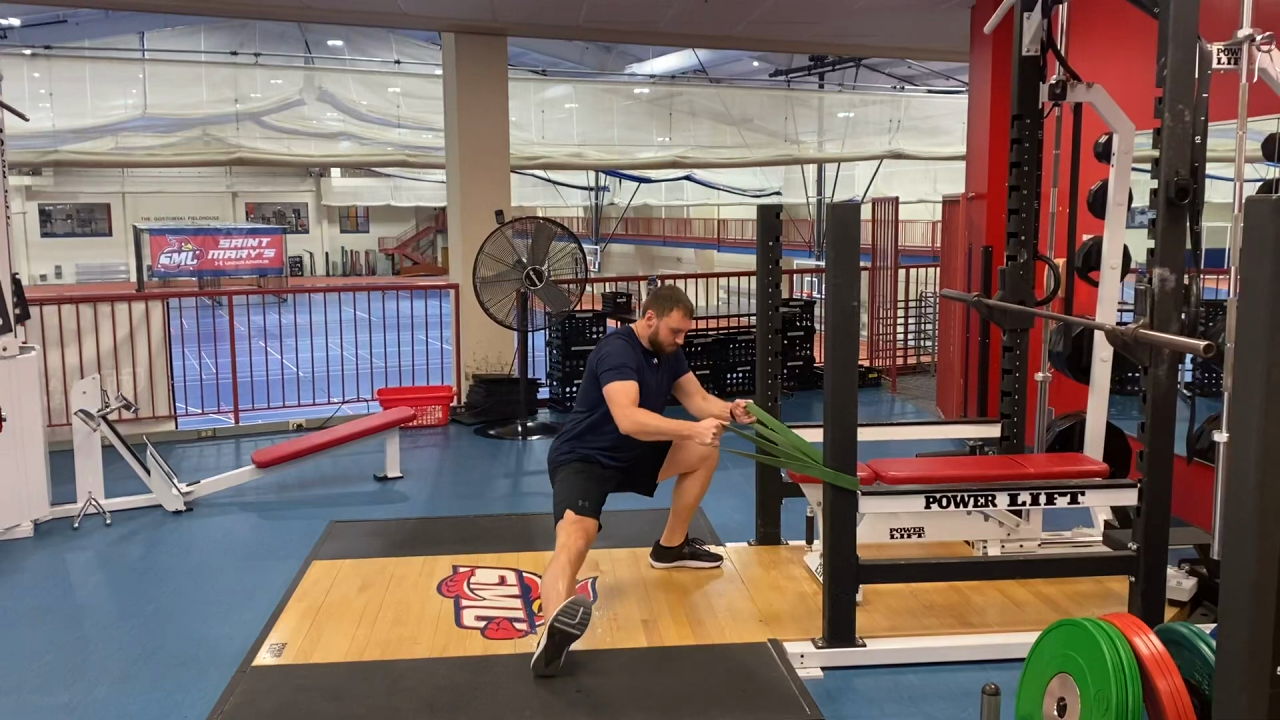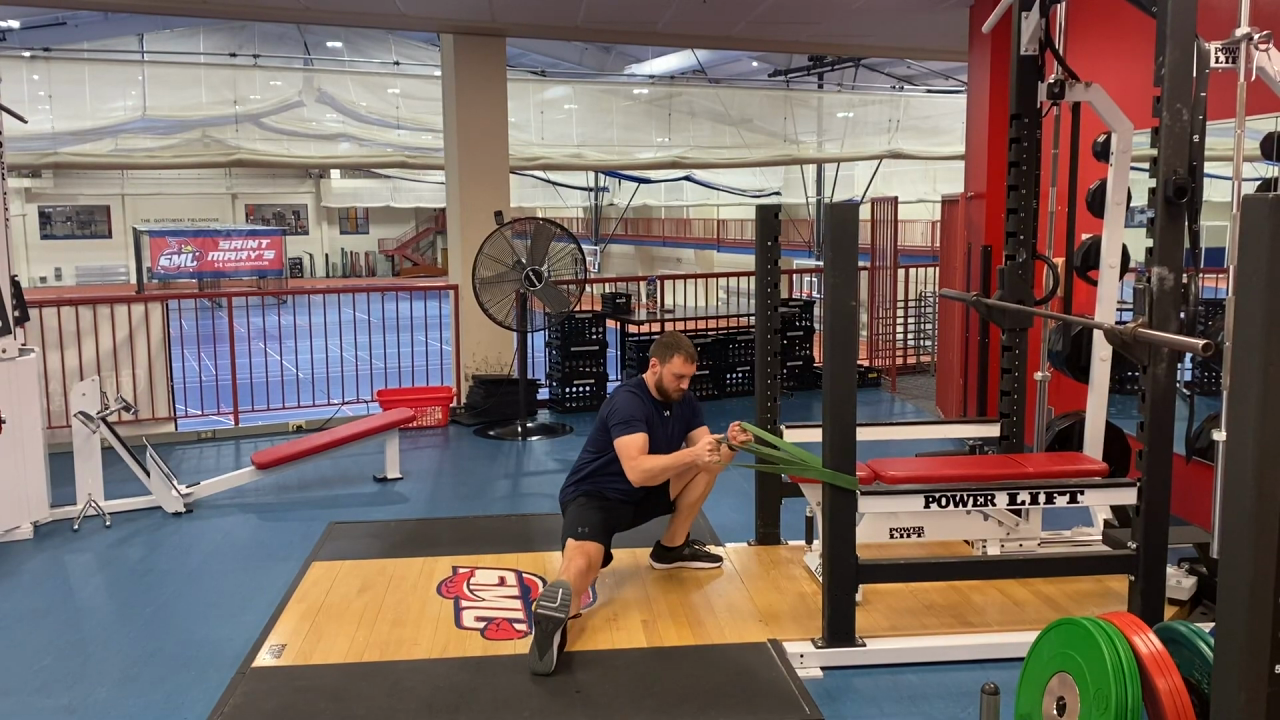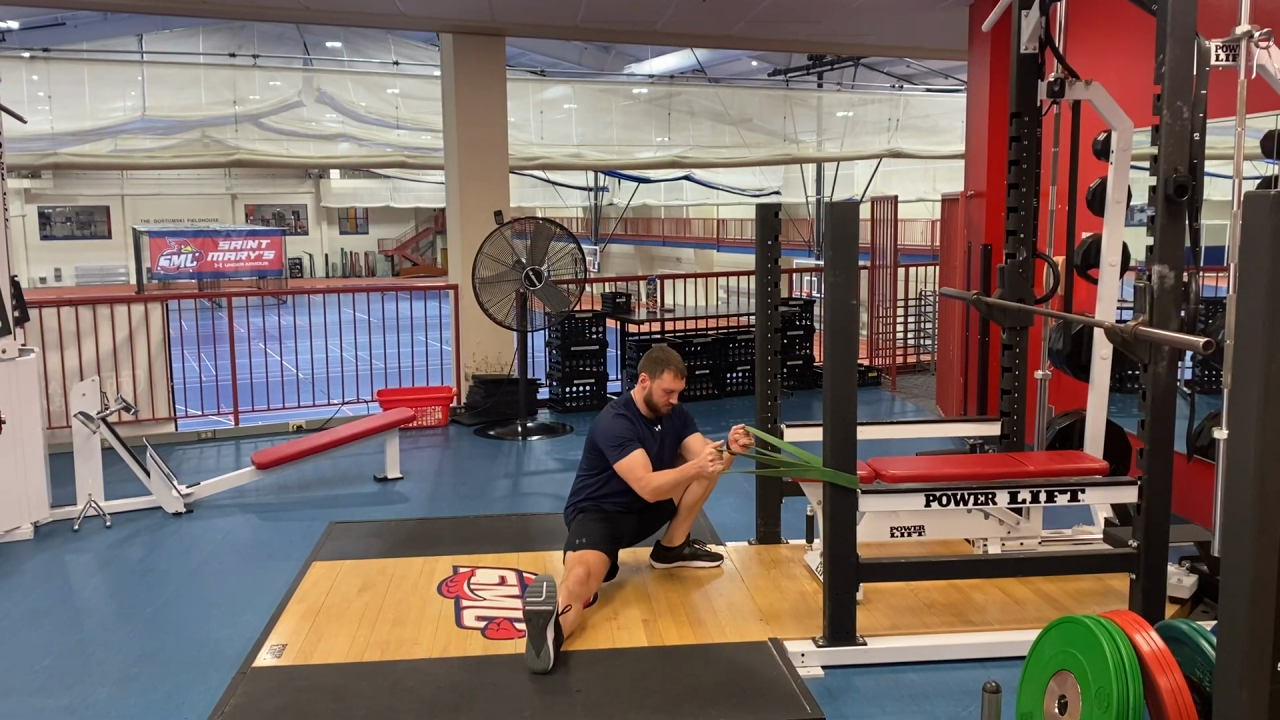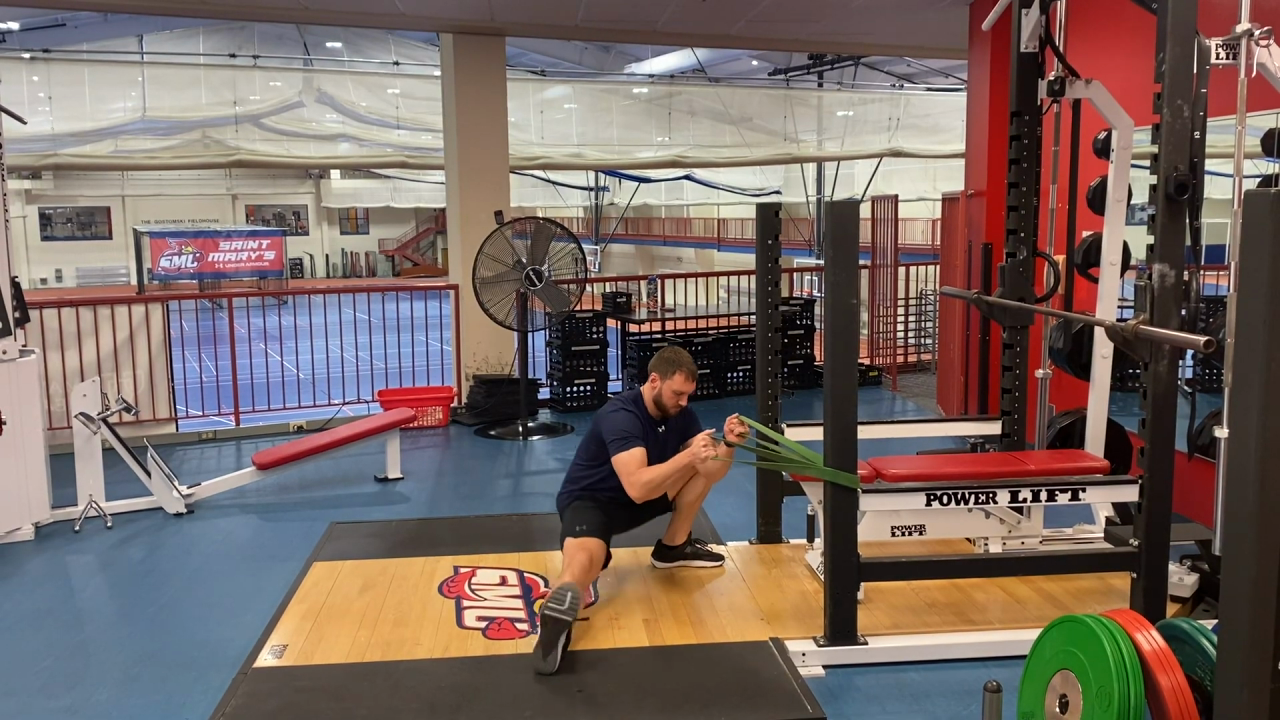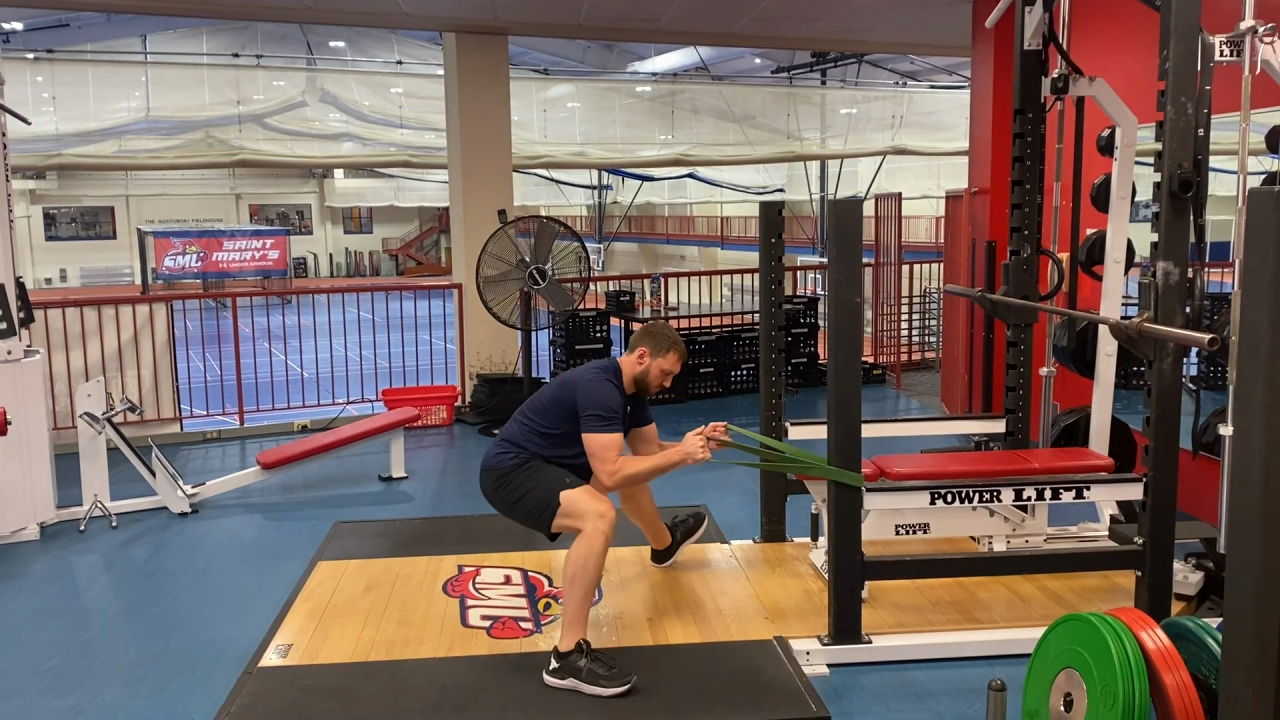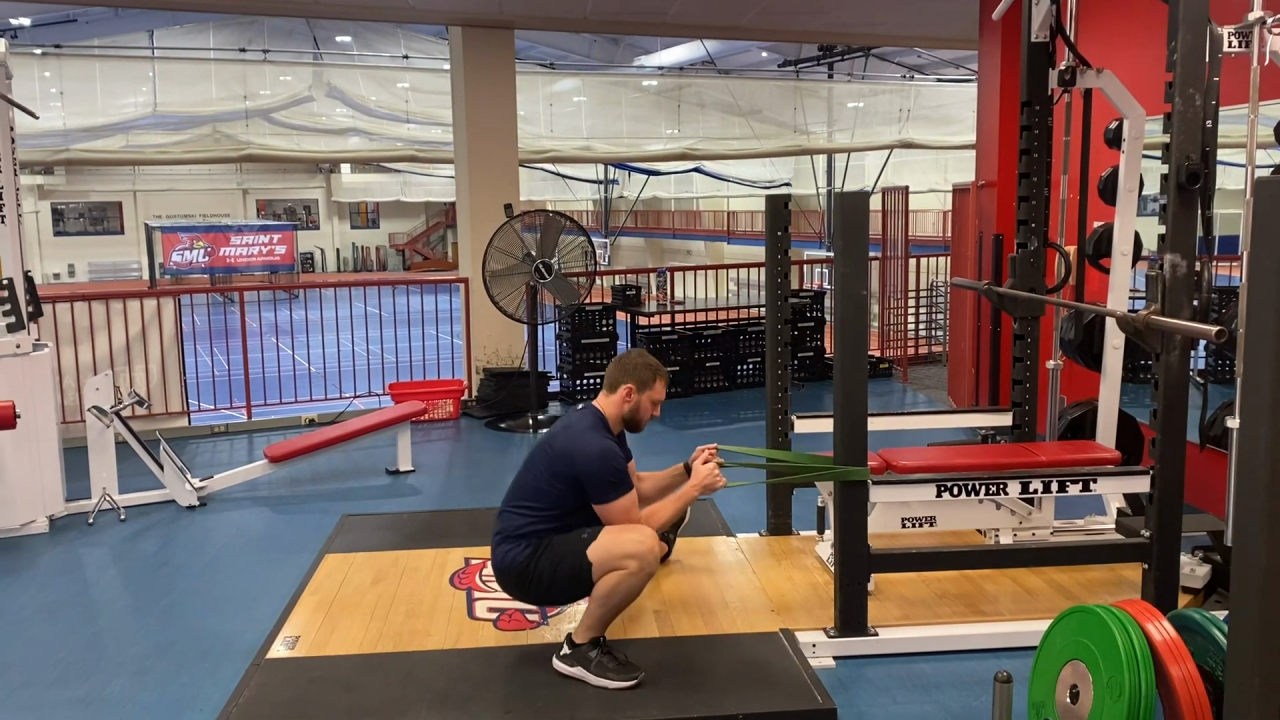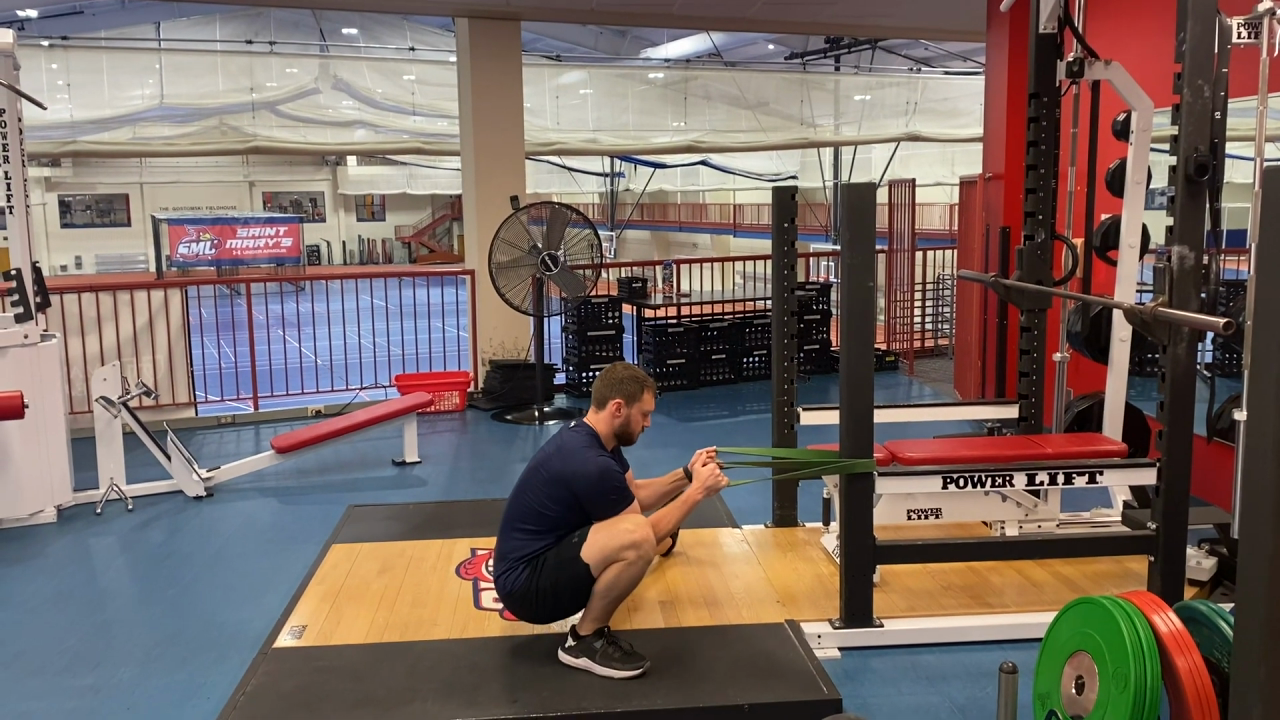
dt=0.7s
person 1, frame 1
left shoulder: (668, 351)
right shoulder: (617, 351)
left elbow: (697, 399)
right elbow: (627, 419)
left wrist: (729, 410)
right wrist: (692, 429)
left hip: (629, 454)
right hip: (582, 459)
left knee: (705, 455)
right knee: (573, 543)
left ankle: (671, 546)
right ankle: (553, 630)
person 1, frame 2
left shoulder: (684, 402)
right shoulder: (627, 402)
left elbow: (710, 461)
right elbow: (637, 471)
left wrist: (729, 445)
right wrist: (691, 454)
left hip: (641, 496)
right hip: (593, 497)
left knee: (705, 467)
right knee: (579, 567)
left ankle: (671, 548)
right ankle: (553, 625)
person 1, frame 3
left shoulder: (675, 414)
right shoulder: (614, 423)
left elbow: (703, 463)
right elbow: (648, 487)
left wrist: (729, 450)
right wrist: (697, 467)
left hip: (644, 510)
right hip: (598, 513)
left knee: (707, 468)
right knee: (581, 576)
left ankle: (673, 548)
person 1, frame 4
left shoulder: (679, 413)
right shoulder: (620, 415)
left elbow: (709, 470)
right elbow: (637, 487)
left wrist: (727, 445)
right wrist: (688, 456)
left hip: (634, 496)
right hip: (587, 499)
left knee: (705, 466)
right knee: (582, 561)
left ankle: (673, 546)
right ankle: (554, 625)
person 1, frame 5
left shoulder: (632, 388)
right shoulder: (599, 387)
left elbow: (648, 451)
right elbow: (609, 475)
left wrist: (696, 442)
right wrist: (680, 454)
left hip: (548, 463)
right hip: (511, 470)
left knee: (633, 468)
right knee: (599, 515)
left ankle: (664, 544)
right ankle: (568, 655)
person 1, frame 6
left shoulder: (596, 424)
right shoulder: (593, 448)
left elbow: (633, 488)
right elbow: (634, 524)
left wrist: (686, 470)
right wrist: (694, 489)
left hip: (540, 541)
right hip: (524, 564)
right knee: (642, 548)
left ankle: (663, 546)
right ankle: (581, 648)
person 1, frame 7
left shoulder: (590, 437)
right shoulder: (590, 465)
left elbow: (633, 494)
right elbow: (639, 533)
left wrist: (687, 474)
right wrist: (697, 491)
left hip: (542, 554)
right hip: (526, 583)
right knee: (637, 537)
left ankle: (665, 542)
right ankle: (586, 639)
